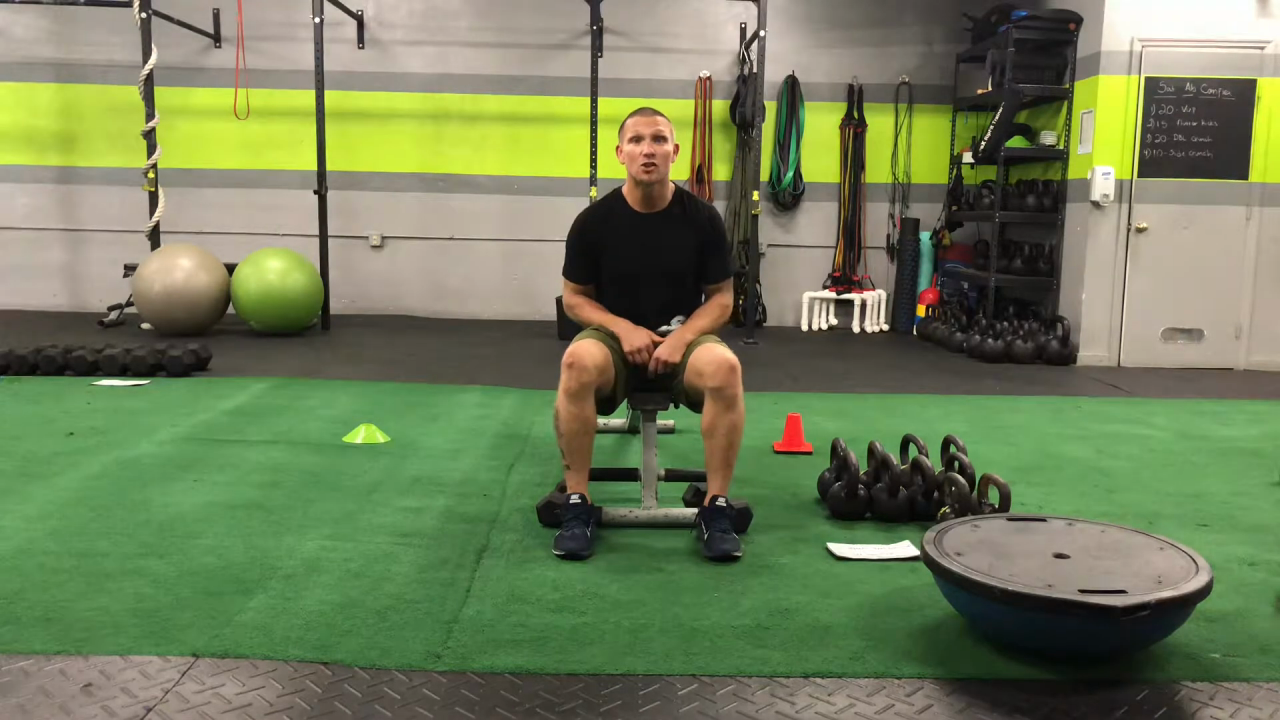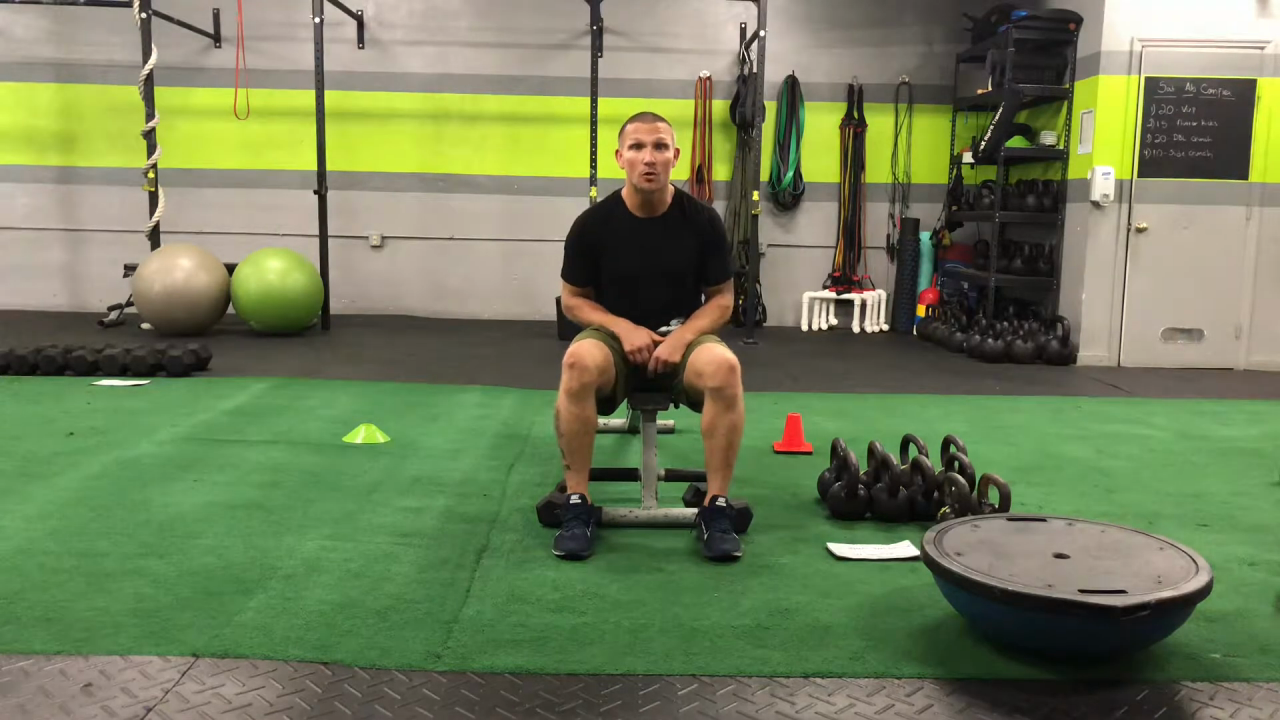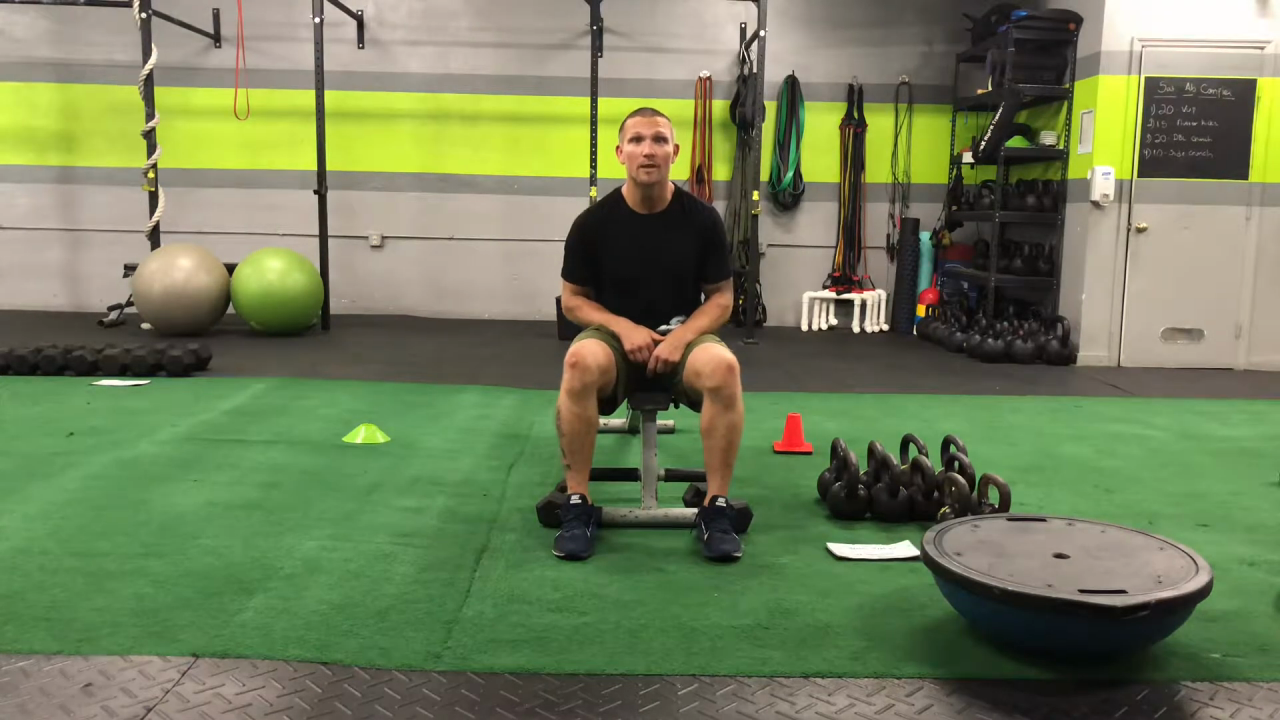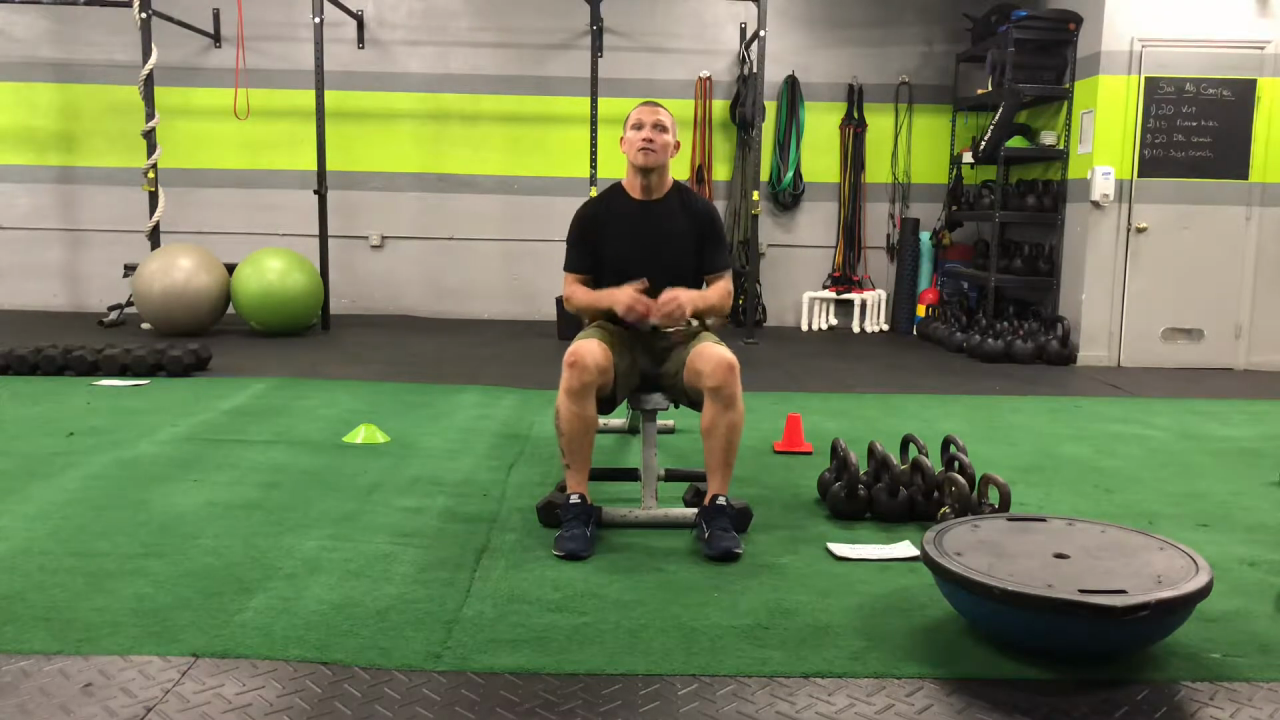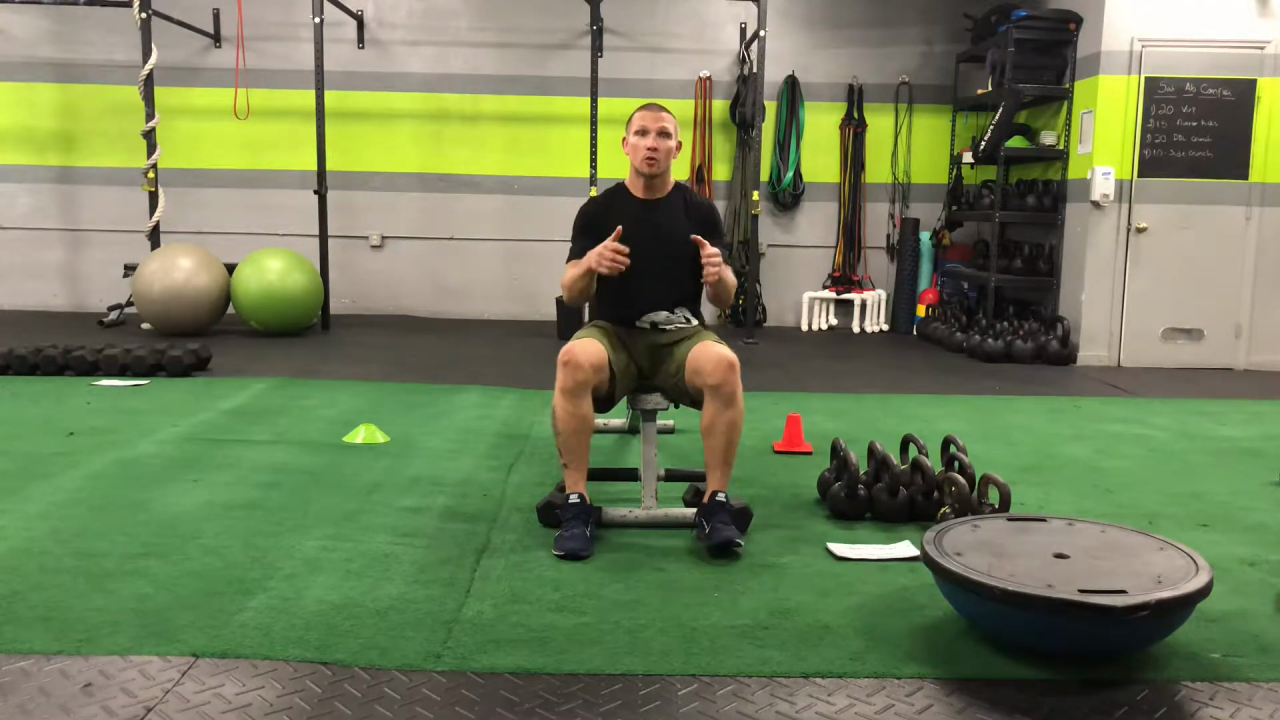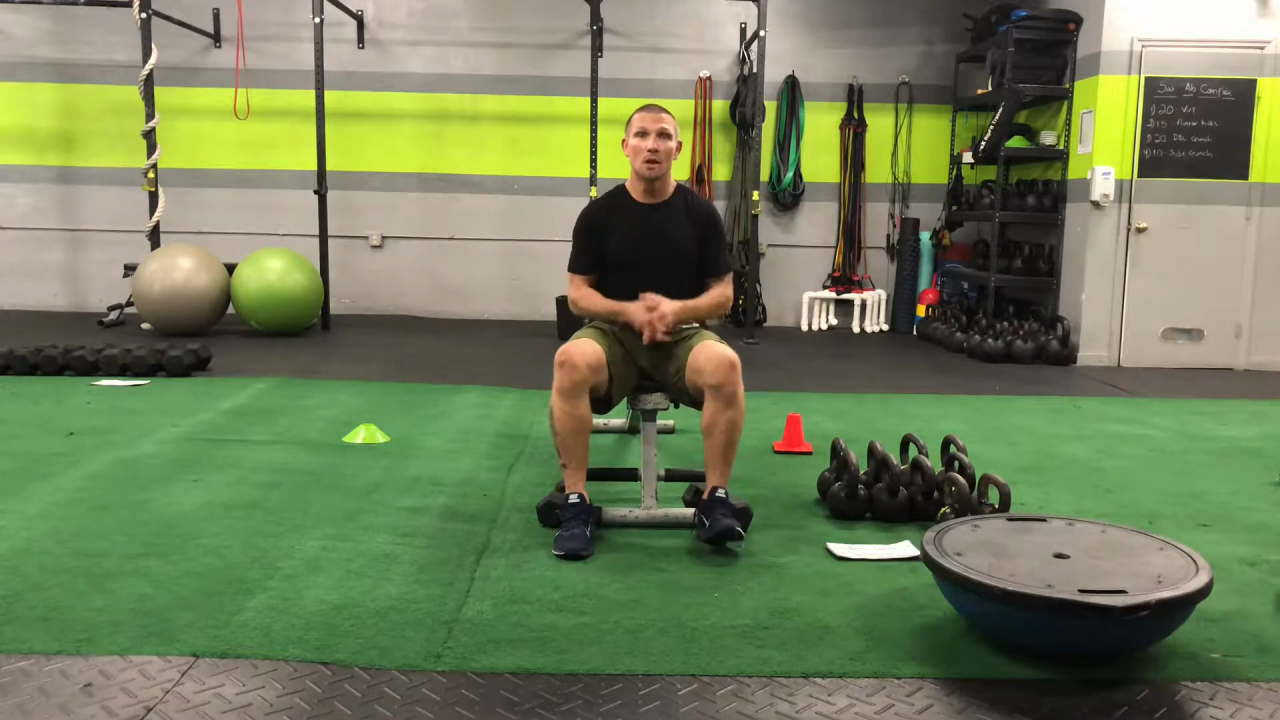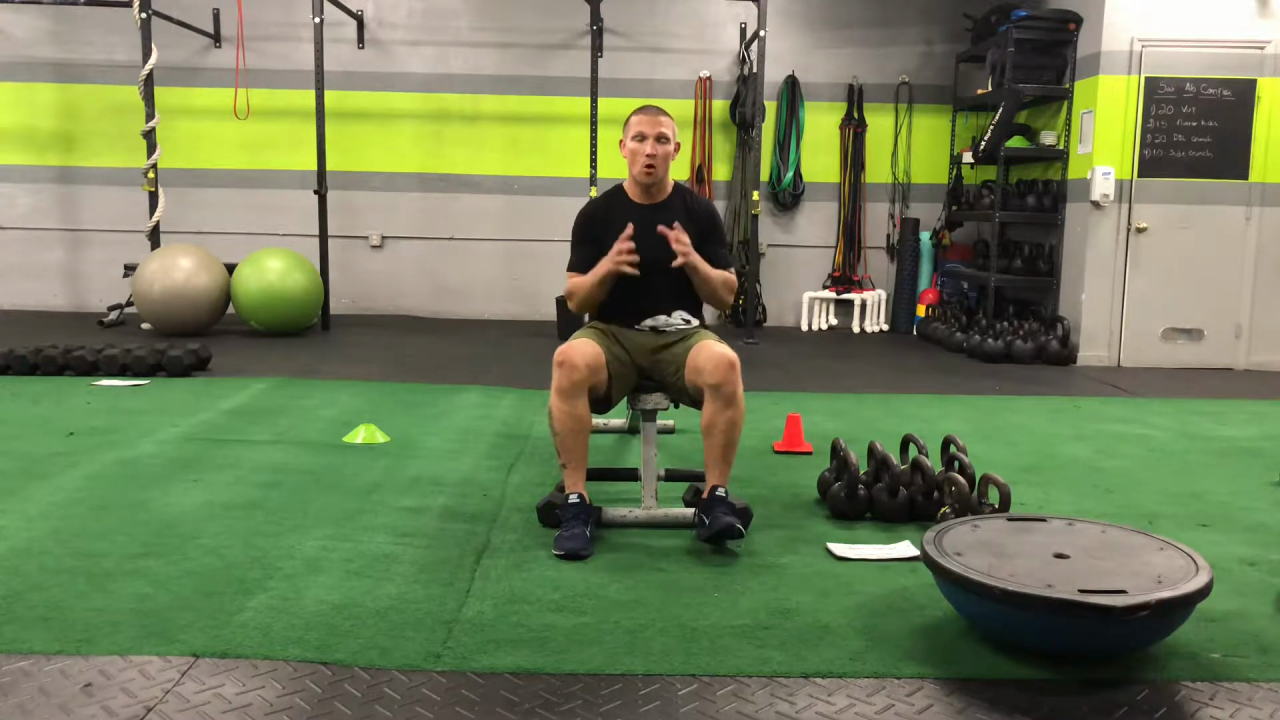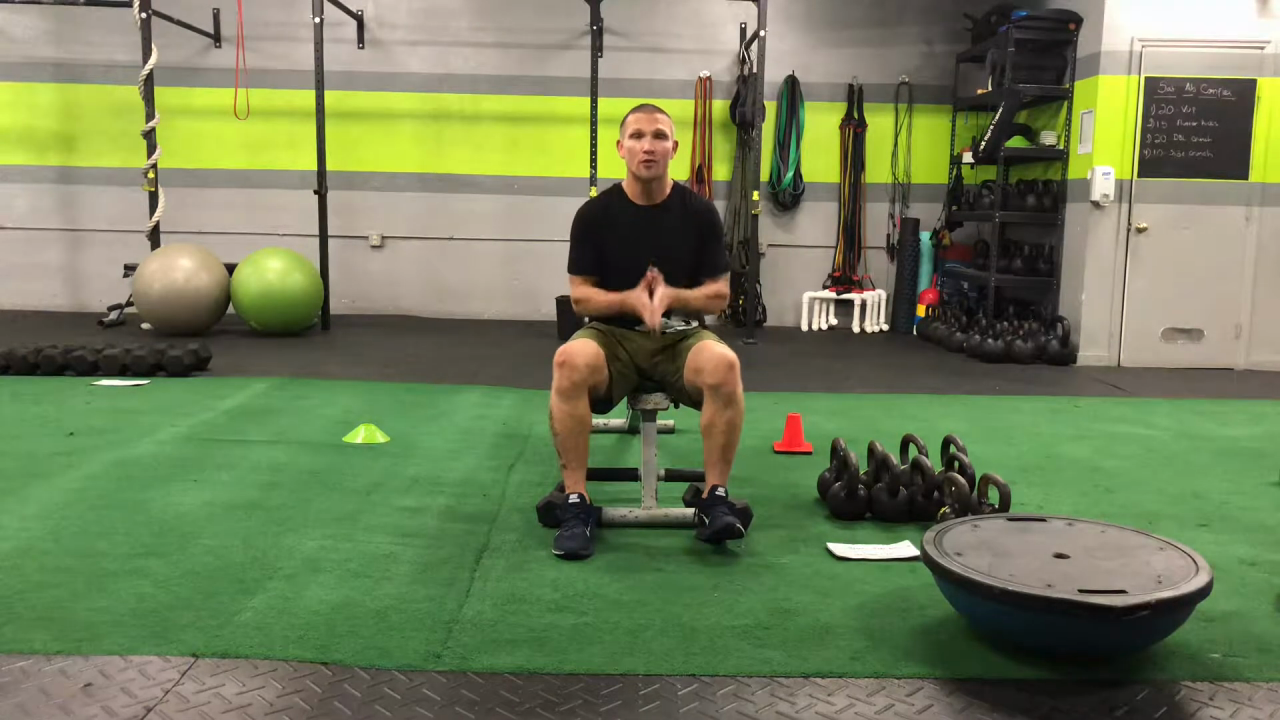
dt=0.3s
person 1, frame 1
left shoulder: (702, 218)
right shoulder: (594, 221)
left elbow: (721, 299)
right elbow: (575, 298)
left wrist: (682, 336)
right wrist: (623, 328)
left hip: (683, 338)
right hip: (616, 335)
left knee: (725, 368)
right knee: (578, 363)
left ankle: (715, 509)
right ankle: (577, 505)
person 1, frame 2
left shoulder: (703, 221)
right shoulder: (592, 224)
left elbow: (721, 299)
right elbow: (573, 299)
left wrist: (682, 336)
right wrist: (623, 327)
left hip: (682, 337)
right hip: (615, 334)
left knee: (724, 367)
right knee: (578, 362)
left ankle: (715, 508)
right ankle: (577, 505)
person 1, frame 3
left shoulder: (702, 219)
right shoulder: (593, 222)
left elbow: (720, 299)
right elbow: (573, 301)
left wrist: (681, 336)
right wrist: (623, 327)
left hip: (683, 337)
right hip: (615, 336)
left knee: (723, 367)
right knee: (580, 362)
left ankle: (715, 508)
right ankle: (577, 504)
person 1, frame 4
left shoulder: (698, 211)
right shoulder: (595, 212)
left elbow: (723, 291)
right elbow: (572, 293)
left wrist: (694, 299)
right wrist: (611, 298)
left hip: (681, 336)
right hip: (613, 334)
left knee: (723, 368)
right knee: (579, 362)
left ankle: (716, 507)
right ankle: (577, 504)
person 1, frame 5
left shoulder: (699, 211)
right shoulder: (599, 209)
left elbow: (725, 298)
right elbow: (570, 293)
left wrist: (716, 272)
right wrist: (591, 262)
left hip: (681, 335)
right hip: (613, 332)
left knee: (724, 365)
right knee: (573, 361)
left ankle: (715, 504)
right ankle: (576, 503)
person 1, frame 6
left shoulder: (701, 213)
right shoulder: (599, 214)
left elbow: (723, 295)
right elbow: (577, 296)
left wrist: (677, 309)
right wrist: (628, 311)
left hip: (682, 336)
right hip: (614, 334)
left knee: (725, 365)
right knee: (570, 360)
left ankle: (715, 500)
right ankle: (576, 503)
person 1, frame 7
left shoulder: (699, 212)
right shoulder: (597, 213)
left elbow: (726, 296)
right elbow: (575, 300)
left wrist: (693, 261)
right wrist: (606, 267)
left hip: (681, 335)
right hip: (613, 333)
left knee: (725, 364)
right knee: (568, 361)
left ankle: (714, 500)
right ankle: (576, 503)
person 1, frame 8
left shoulder: (699, 212)
right shoulder: (595, 213)
left elbow: (719, 295)
right elbow: (579, 297)
left wrist: (672, 297)
right wrist: (629, 300)
left hip: (681, 335)
right hip: (613, 334)
left knee: (724, 365)
right knee: (569, 361)
left ankle: (714, 500)
right ankle: (576, 504)
